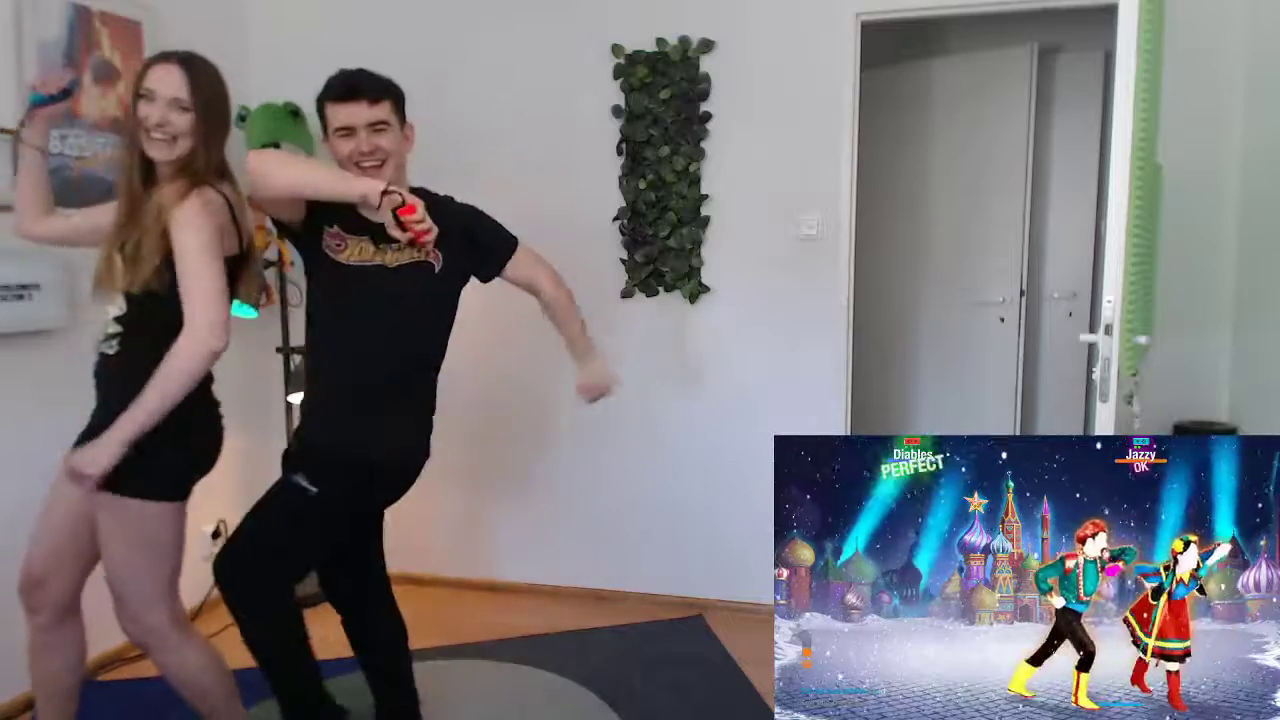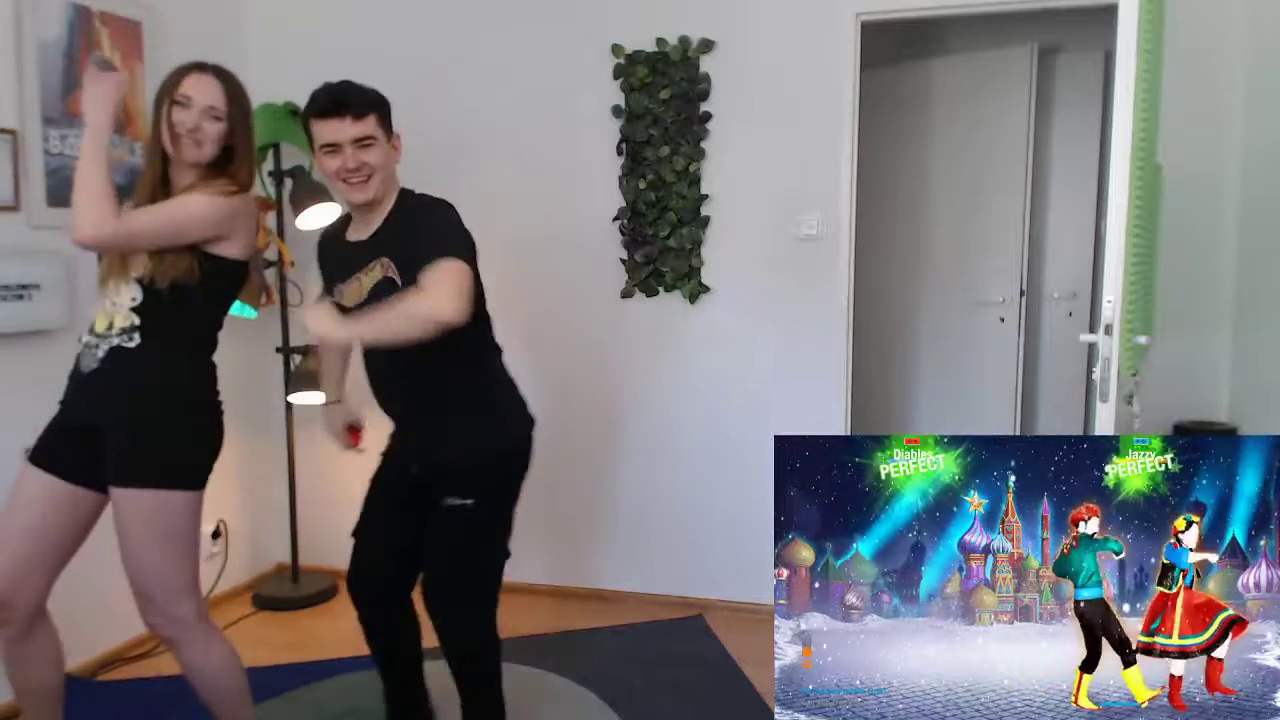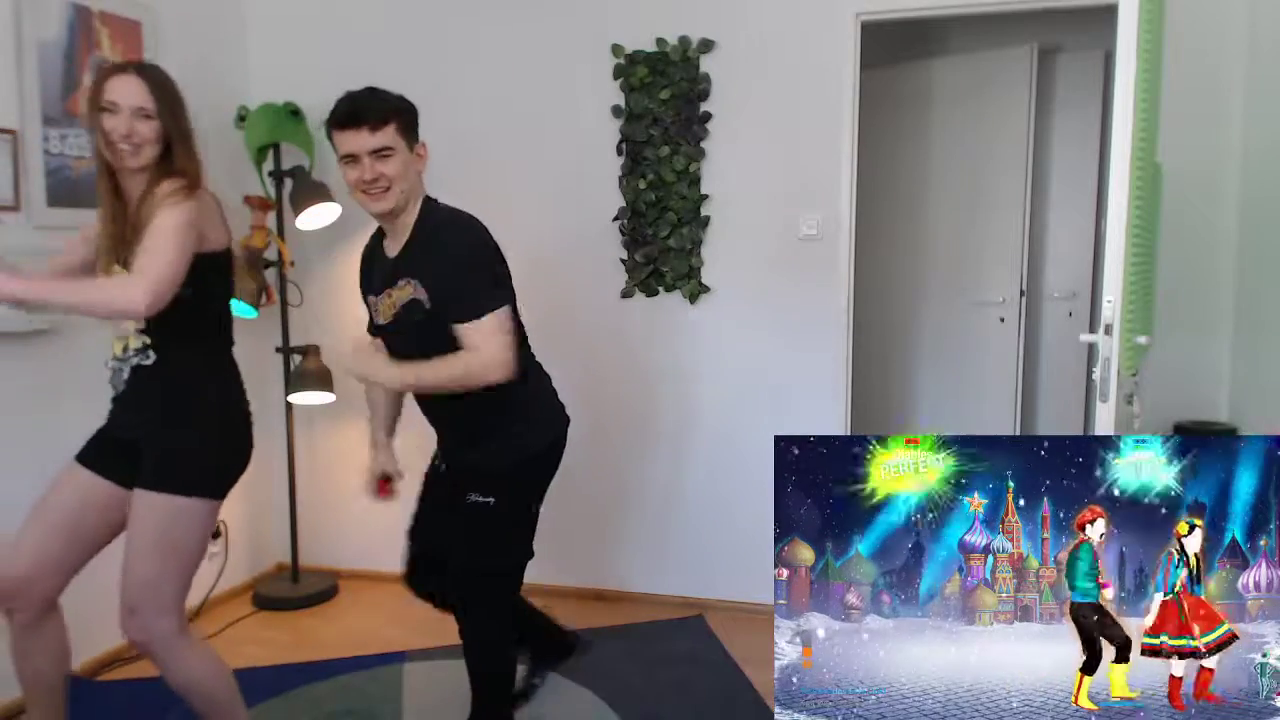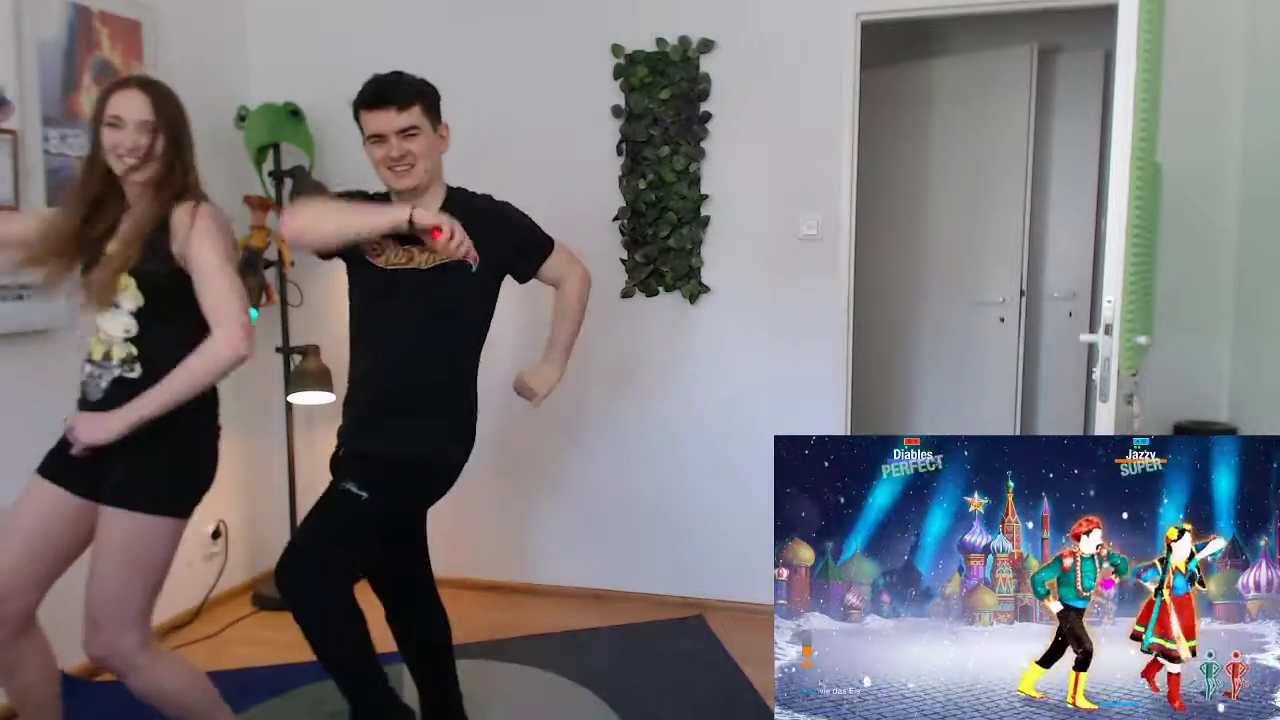
dt=0.7s
person 1, frame 1
left shoulder: (197, 205)
right shoulder: (148, 202)
left elbow: (208, 333)
right elbow: (37, 224)
left wrist: (117, 438)
right wrist: (33, 135)
left hip: (161, 427)
right hip: (129, 413)
left knee: (149, 620)
right knee: (44, 588)
person 1, frame 2
left shoulder: (225, 204)
right shoulder: (155, 203)
left elbow: (94, 230)
left wrist: (95, 120)
left hip: (164, 416)
right hip: (91, 409)
left knee: (173, 616)
person 1, frame 3
left shoulder: (183, 201)
right shoulder: (117, 213)
left elbow: (141, 298)
right elbow: (55, 284)
left hip: (195, 422)
right hip: (132, 422)
left knee: (150, 625)
person 1, frame 4
left shoulder: (193, 218)
right shoulder: (103, 218)
left elbow: (232, 340)
left wrist: (125, 418)
left hip: (165, 439)
right hip: (96, 435)
left knee: (115, 643)
person 2, frame 1
left shoulder: (450, 223)
right shoulder: (318, 213)
left elbow: (540, 278)
right elbow: (259, 170)
left wrist: (587, 359)
right wrist: (375, 194)
left hip: (379, 448)
right hip: (329, 442)
left knee: (245, 573)
right knee: (356, 588)
person 2, frame 2
left shoulder: (431, 220)
right shoulder: (332, 247)
left elbow: (445, 306)
left wrist: (344, 330)
right wrist: (336, 399)
left hip: (481, 442)
right hip: (413, 446)
left knee: (454, 597)
right knee: (371, 582)
person 2, frame 3
left shoulder: (455, 240)
right shoulder: (375, 257)
left elbow: (494, 362)
right elbow: (380, 352)
left wrist: (394, 375)
right wrist: (380, 440)
left hip: (517, 441)
right hip: (461, 447)
left knee: (481, 587)
right knee: (426, 570)
right ankle: (546, 642)
person 2, frame 4
left shoulder: (489, 220)
right shoulder: (358, 216)
left elbow: (573, 277)
right elbow: (294, 226)
left wrist: (550, 367)
right wrist: (405, 215)
left hip: (423, 443)
right hip: (369, 439)
left knee: (305, 574)
right knee: (402, 585)
person 3, frame 1
left shoulder: (1102, 558)
right shoulder: (1068, 561)
left elbow: (1131, 552)
right elbow: (1040, 575)
left wrist: (1120, 564)
right wrist: (1051, 595)
left hip: (1075, 614)
right hip: (1066, 613)
left knee: (1048, 650)
right knee: (1088, 651)
left ankle: (1017, 683)
right ankle: (1079, 697)
person 3, frame 2
left shoulder: (1069, 545)
right shoulder: (1083, 541)
left elbow: (1057, 569)
right elbow: (1110, 544)
right wrist: (1119, 551)
left hip: (1098, 602)
right hip: (1087, 604)
left knee: (1123, 645)
right knee: (1094, 651)
left ankle: (1140, 692)
right ankle: (1079, 697)
person 3, frame 3
left shoulder: (1086, 547)
right shoulder: (1083, 548)
left elbow: (1073, 579)
right elbow: (1080, 581)
left wrist: (1100, 584)
right wrist: (1102, 591)
left hip: (1094, 607)
right hip: (1082, 608)
left knee: (1123, 641)
right knee: (1094, 654)
left ankle: (1118, 687)
right ankle: (1079, 697)
person 3, frame 4
left shoulder: (1100, 554)
right shoulder: (1066, 559)
left elbow: (1121, 561)
right elbow: (1037, 578)
left wrist: (1116, 574)
right wrist: (1048, 601)
left hip: (1079, 611)
right hip: (1067, 610)
left knee: (1056, 651)
right knee: (1085, 649)
left ankle: (1026, 684)
right ankle: (1076, 697)
person 4, frame 1
left shoulder: (1198, 562)
right shoulder: (1164, 572)
left elbow: (1226, 547)
right elbow: (1139, 570)
left wrist: (1208, 564)
right wrist: (1148, 584)
left hip: (1179, 607)
right hip: (1161, 608)
left knee: (1152, 643)
right knee: (1173, 649)
left ankle: (1137, 678)
right ankle: (1174, 695)
person 4, frame 2
left shoulder: (1191, 552)
right shoulder: (1171, 548)
right elbow: (1186, 558)
right wrist: (1206, 555)
left hip: (1190, 600)
right hip: (1172, 603)
left knee: (1226, 626)
right knee: (1182, 651)
left ankle: (1214, 681)
right ankle: (1174, 695)
person 4, frame 3
left shoulder: (1195, 558)
right shoulder: (1173, 556)
right elbow: (1161, 584)
left wrist: (1200, 611)
right wrist: (1153, 613)
left hip: (1192, 605)
right hip: (1174, 607)
left knee: (1214, 642)
right knee: (1187, 650)
left ankle: (1201, 690)
right ankle: (1174, 695)
person 4, frame 4
left shoulder: (1193, 553)
right shoulder: (1160, 565)
left elbow: (1220, 542)
right elbow: (1137, 573)
left wrist: (1199, 557)
right wrist: (1153, 588)
left hip: (1185, 603)
right hip: (1167, 605)
left knee: (1164, 644)
right knee: (1175, 648)
left ankle: (1149, 672)
right ankle: (1174, 695)
